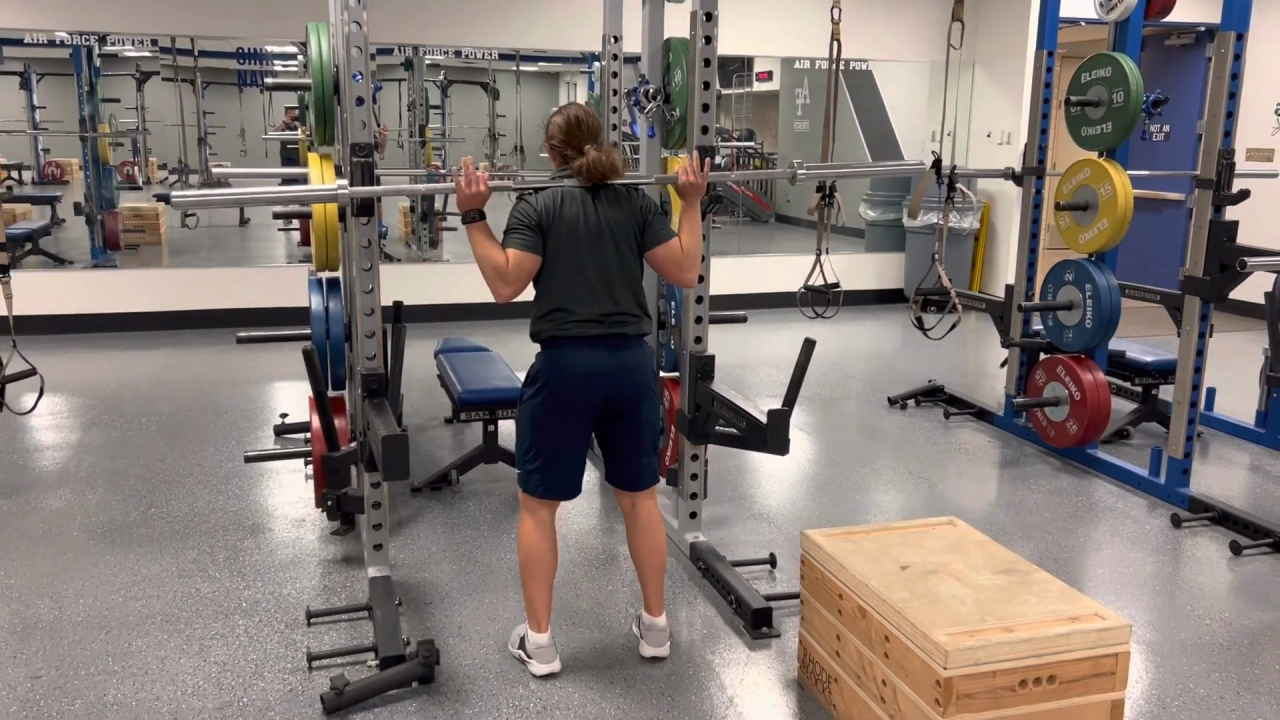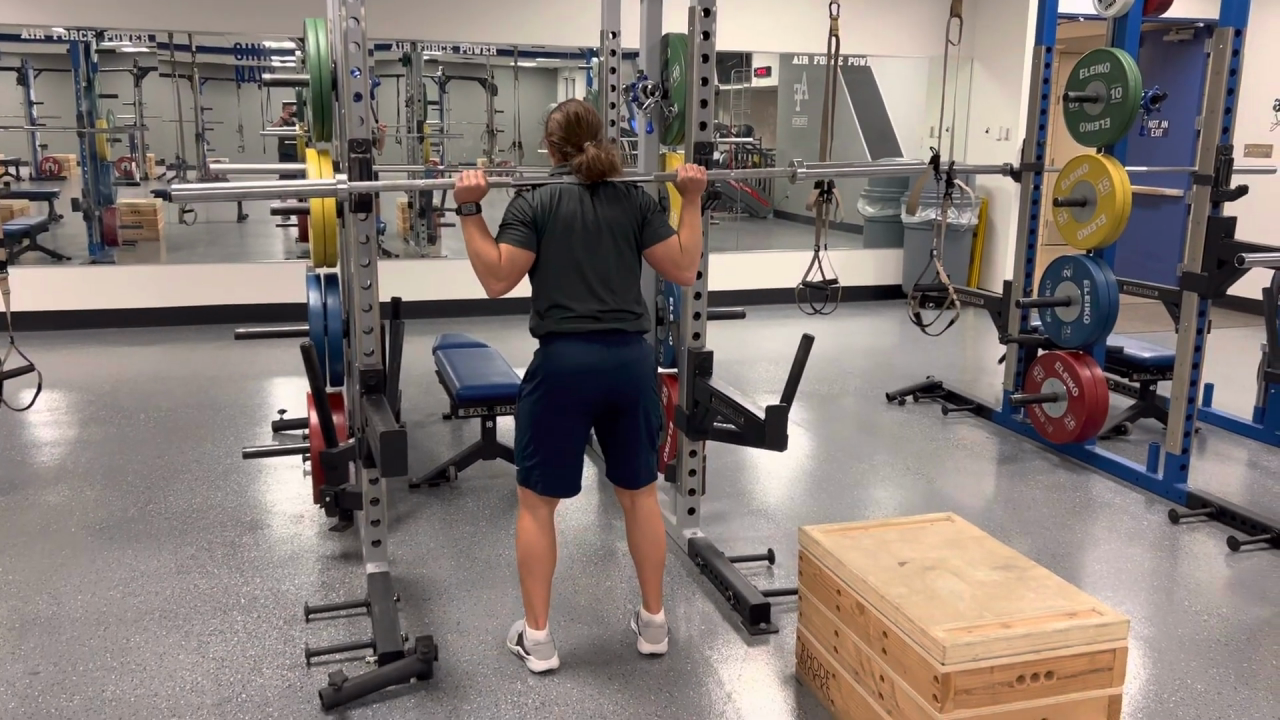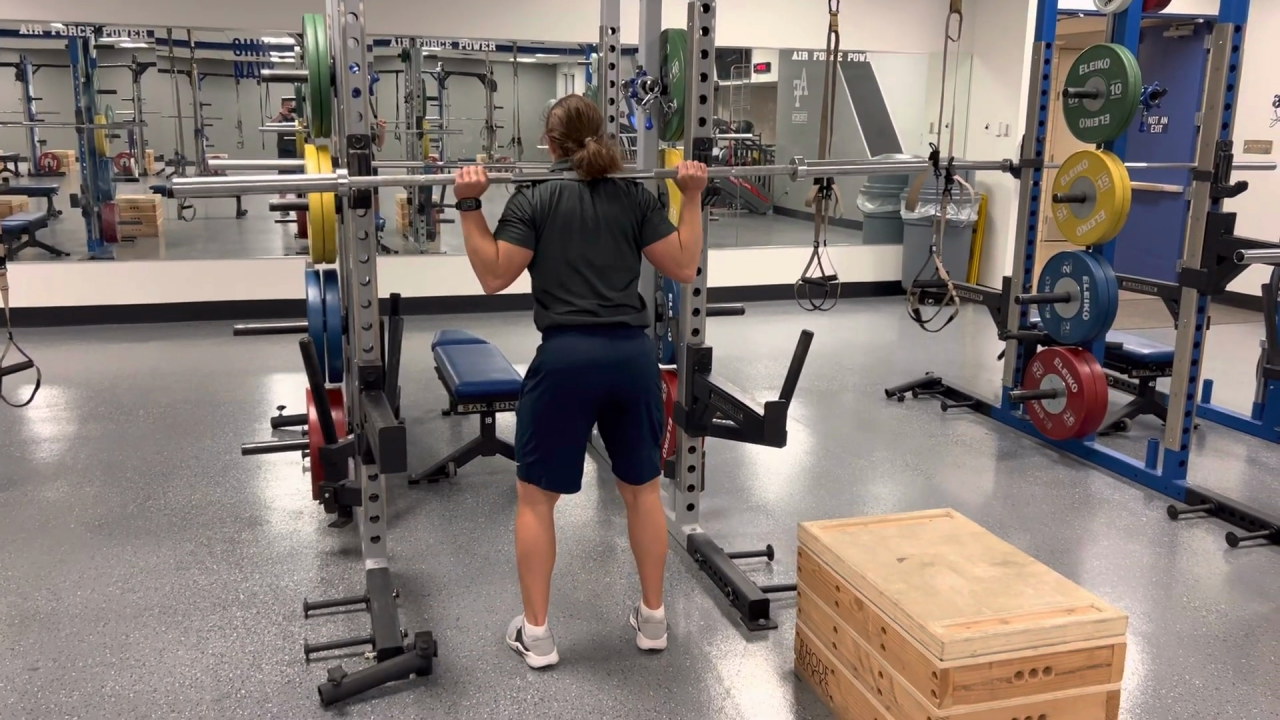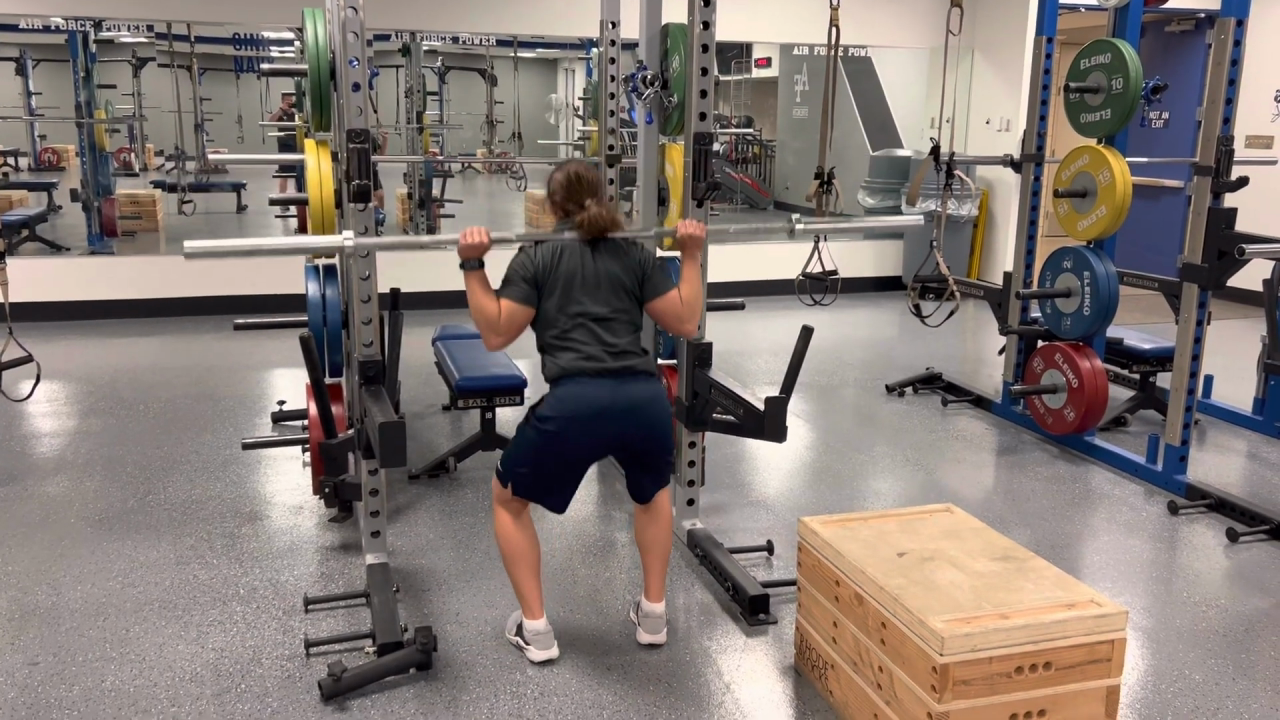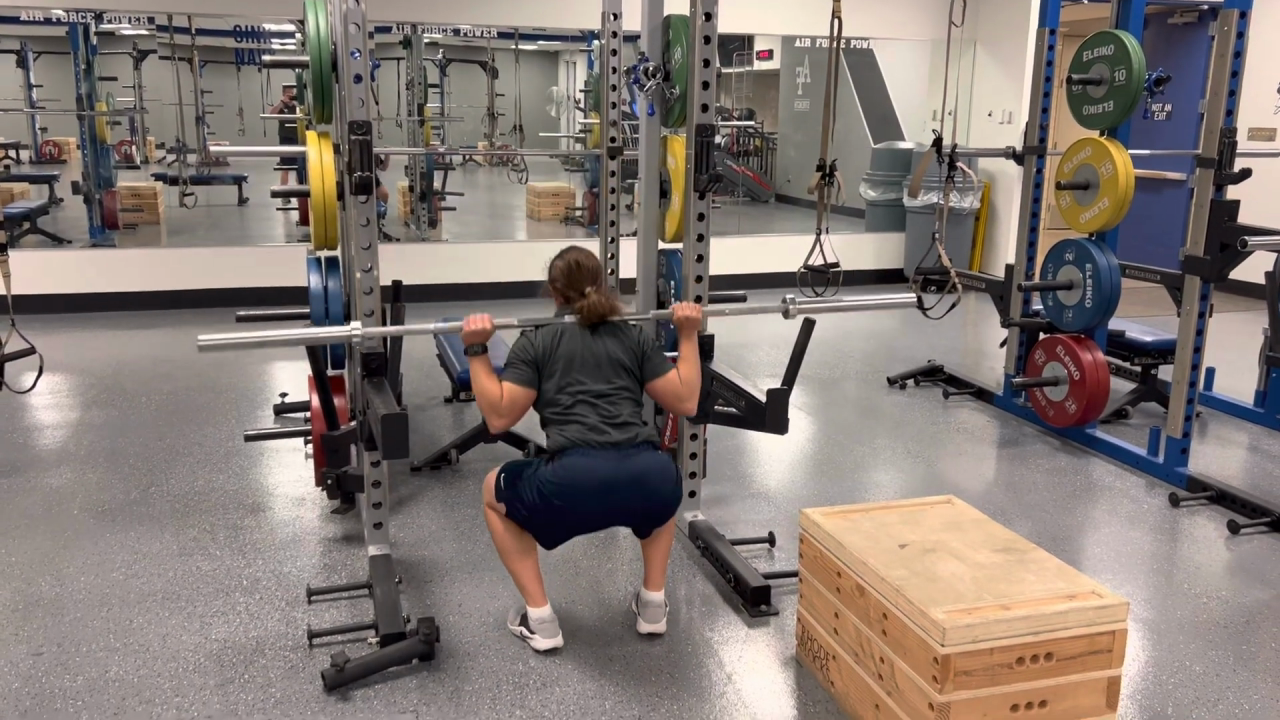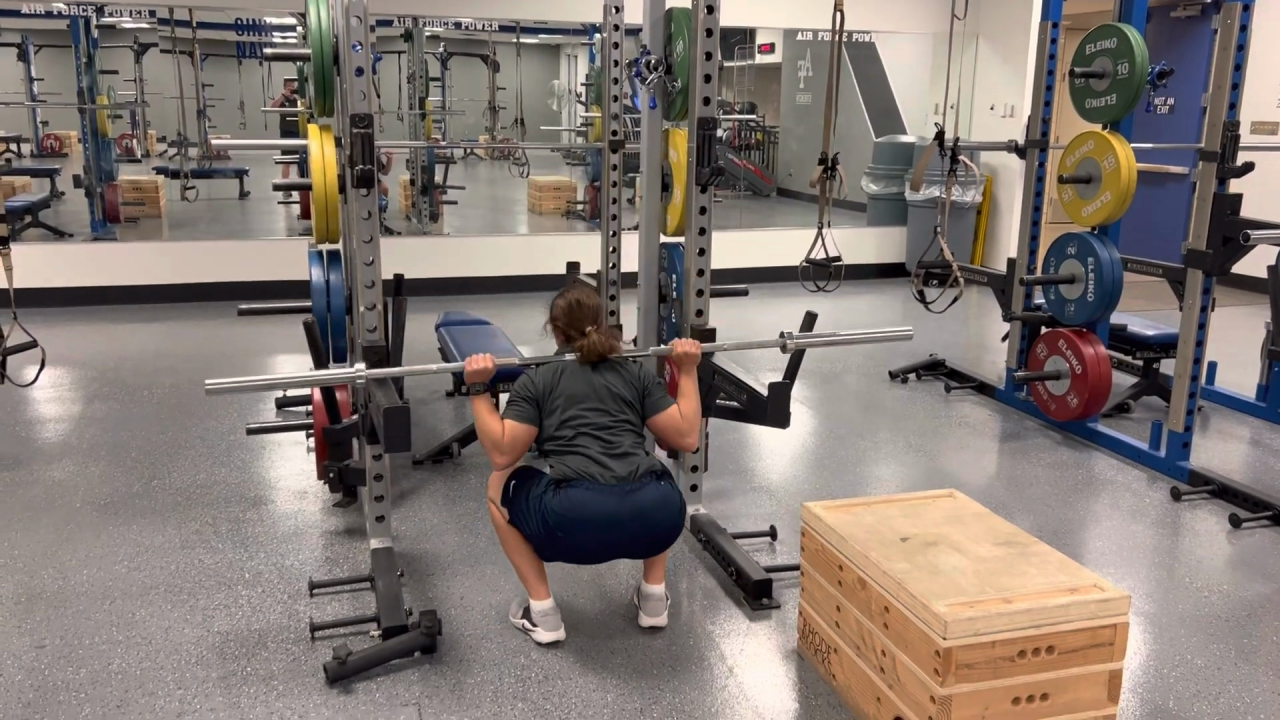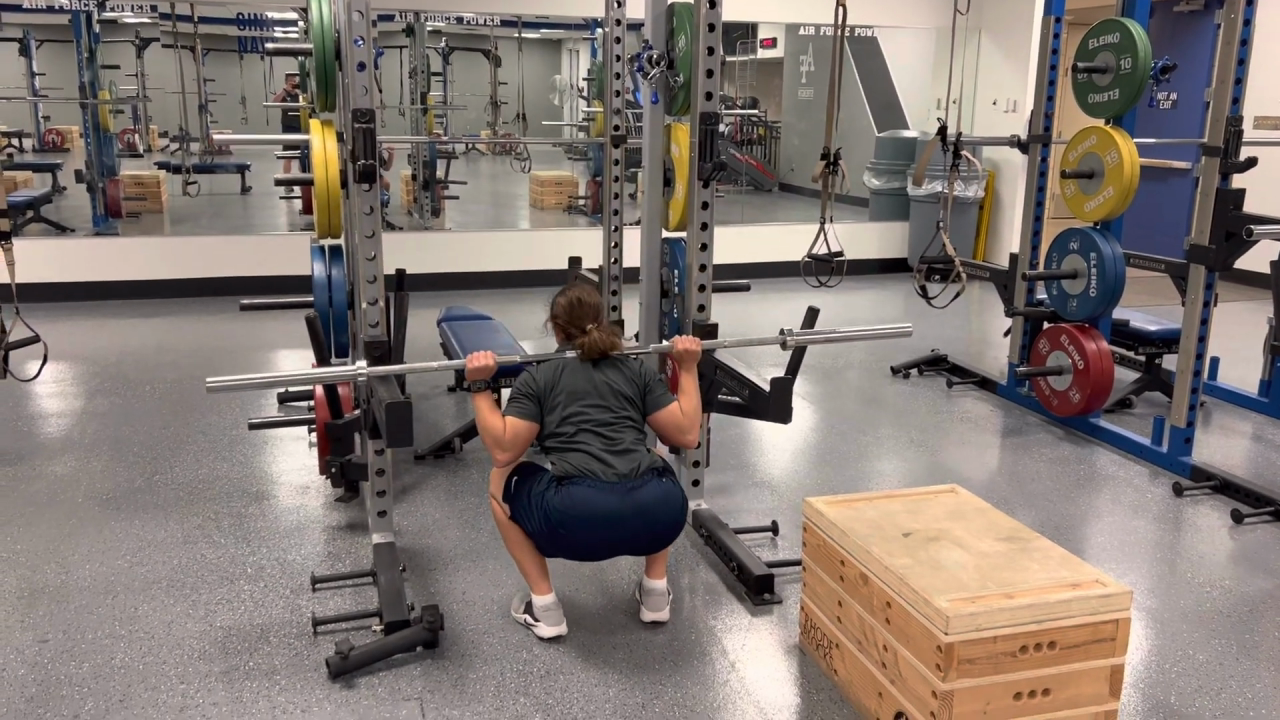
dt=0.4s
person 1, frame 1
left shoulder: (537, 206)
right shoulder: (636, 203)
left elbow: (506, 284)
right elbow: (685, 271)
left wrist: (473, 215)
right wrist: (692, 202)
left hip: (564, 368)
right hip: (631, 364)
left knee: (538, 504)
right knee: (640, 496)
left ankle: (539, 640)
right ankle: (656, 625)
person 1, frame 2
left shoulder: (534, 203)
right shoulder: (636, 199)
left elbow: (497, 279)
right elbow: (684, 269)
left wrist: (469, 209)
right wrist: (692, 200)
left hip: (563, 364)
right hip: (630, 361)
left knee: (536, 501)
right knee: (640, 492)
left ankle: (537, 636)
right ankle: (653, 621)
person 1, frame 3
left shoulder: (535, 199)
right shoulder: (636, 196)
left elbow: (494, 275)
right elbow: (684, 267)
left wrist: (469, 205)
right wrist: (692, 197)
left hip: (565, 358)
right hip: (633, 354)
left knee: (536, 497)
right knee: (643, 488)
left ankle: (536, 633)
right ankle: (653, 617)
person 1, frame 4
left shoulder: (536, 258)
right shoulder: (636, 254)
left elbow: (496, 334)
right elbow: (686, 323)
left wrist: (472, 266)
right wrist: (692, 255)
left hip: (574, 406)
right hip: (644, 402)
left knee: (508, 500)
right knee: (653, 493)
left ankle: (534, 628)
right ankle: (653, 613)
person 1, frame 5
left shoulder: (536, 342)
right shoulder: (636, 336)
left elbow: (499, 417)
right elbow: (685, 403)
left wrist: (476, 351)
right wrist: (688, 336)
left hip: (576, 484)
right hip: (650, 480)
left knee: (495, 494)
left ankle: (539, 618)
right ankle: (653, 603)
person 1, frame 6
left shoulder: (537, 380)
right shoulder: (636, 373)
left elbow: (502, 453)
right elbow: (686, 438)
left wrist: (478, 390)
right wrist: (687, 371)
left hip: (579, 522)
right hip: (658, 520)
left knee: (500, 487)
left ankle: (542, 611)
right ankle: (653, 596)
person 1, frame 7
left shoulder: (538, 378)
right shoulder: (637, 370)
left elbow: (503, 451)
right elbow: (687, 435)
left wrist: (480, 387)
right wrist: (687, 368)
left hip: (580, 520)
right hip: (659, 516)
left knee: (502, 482)
left ankle: (544, 606)
right ankle: (655, 590)
